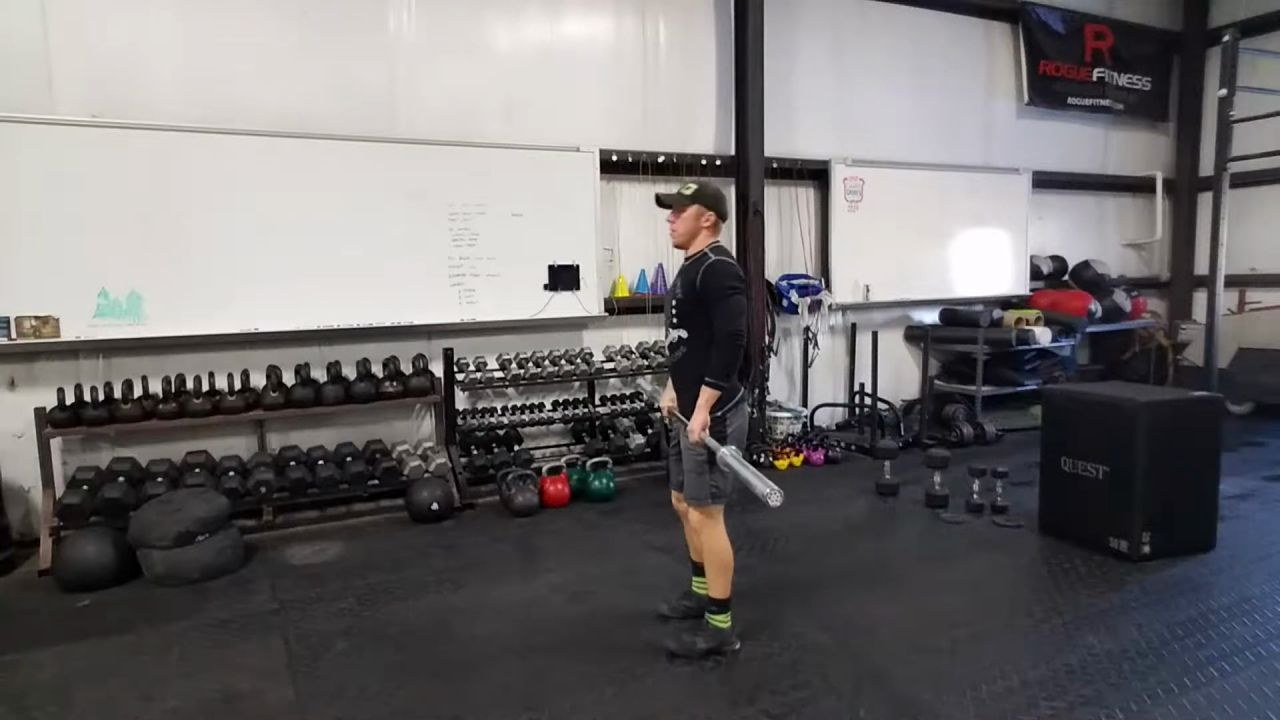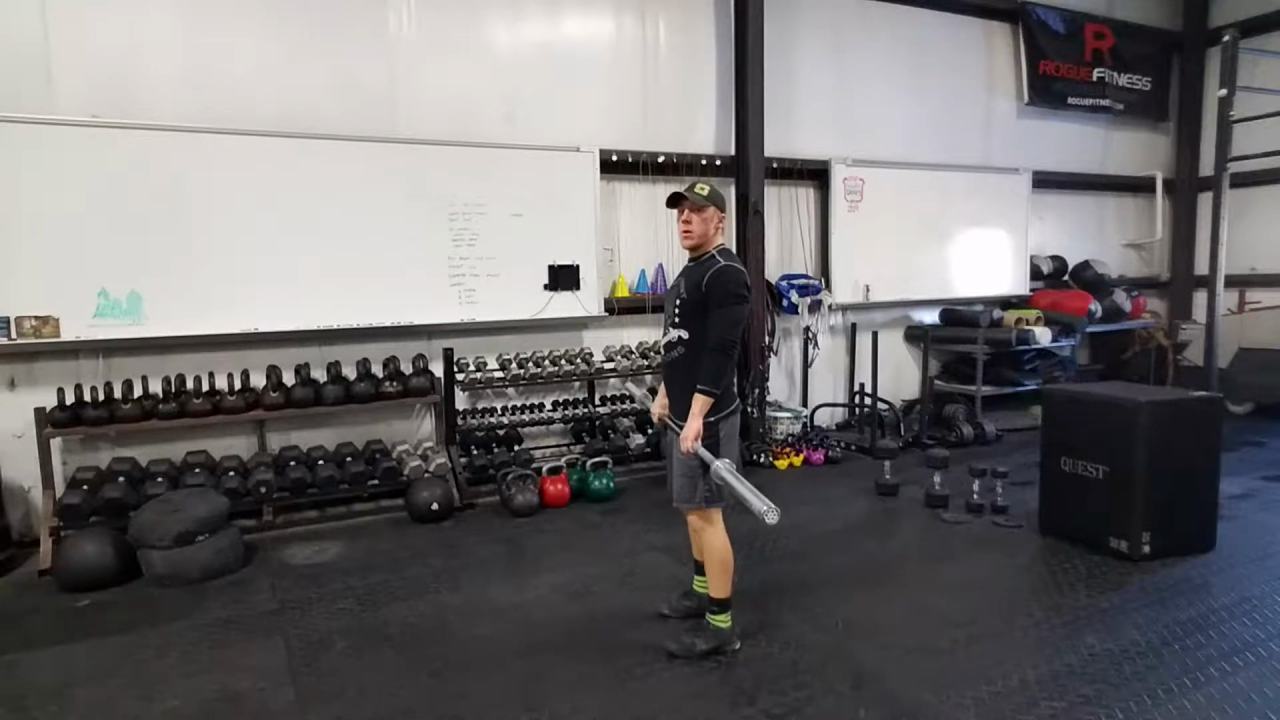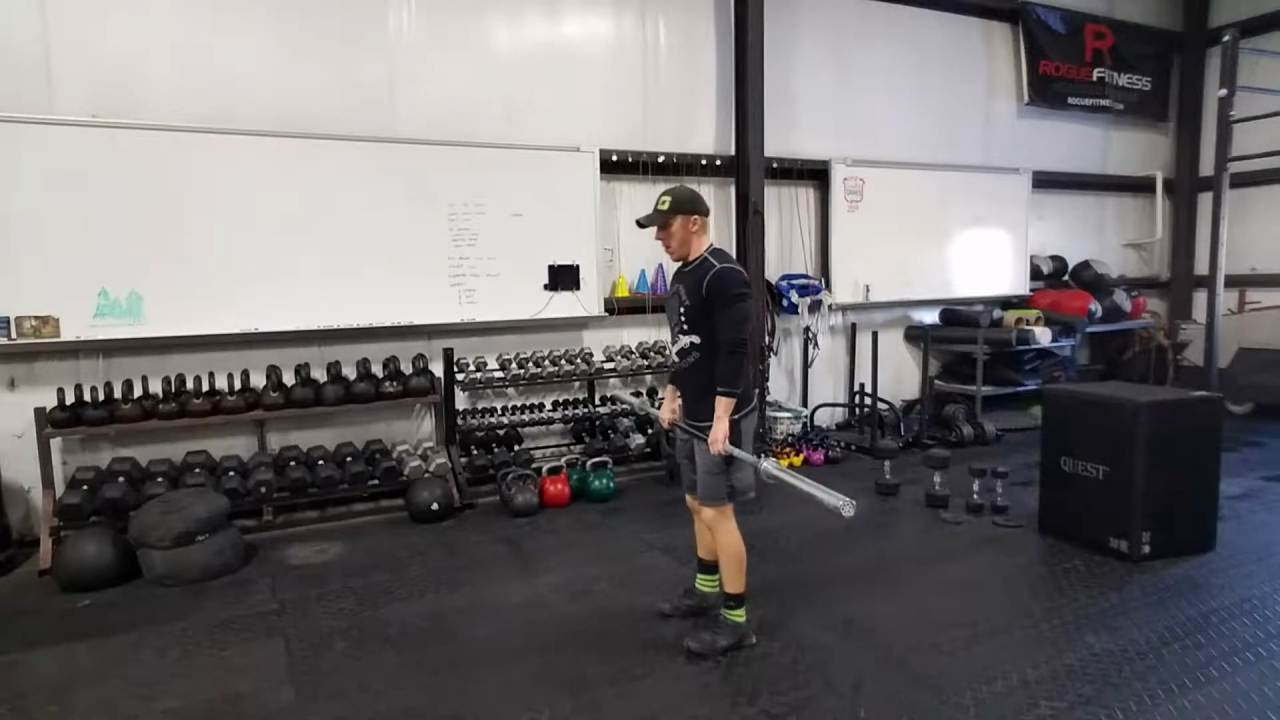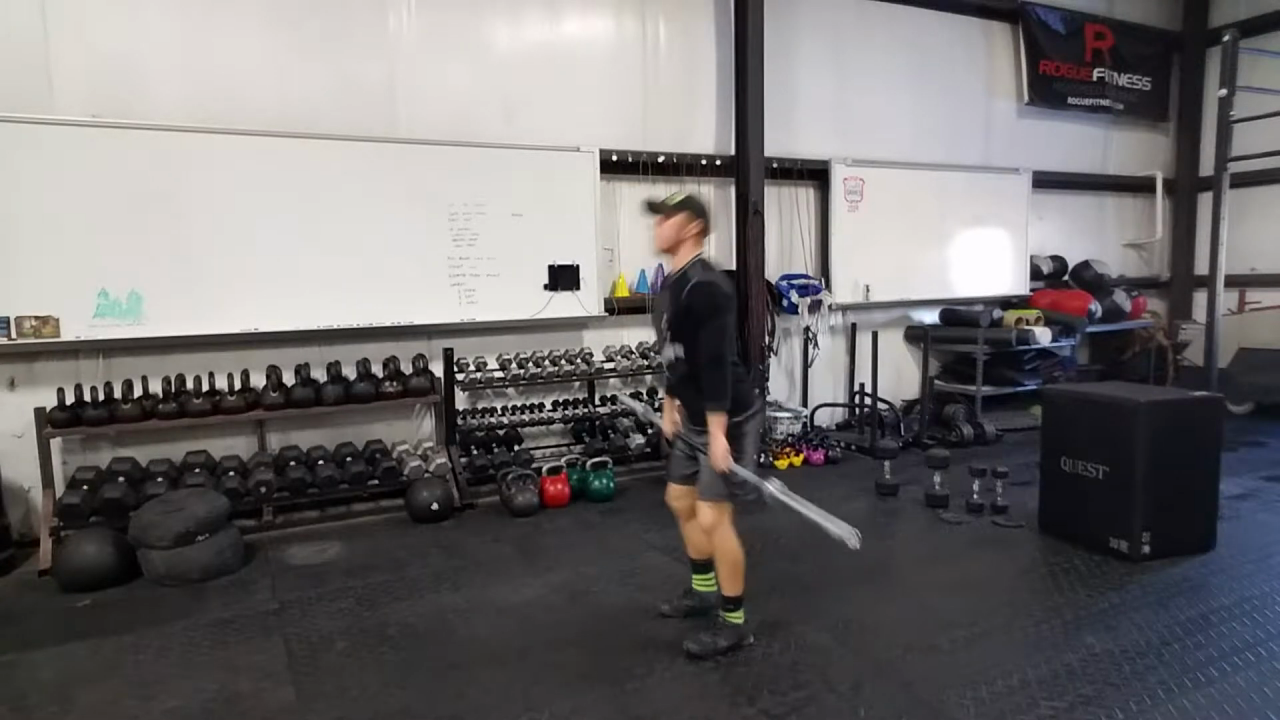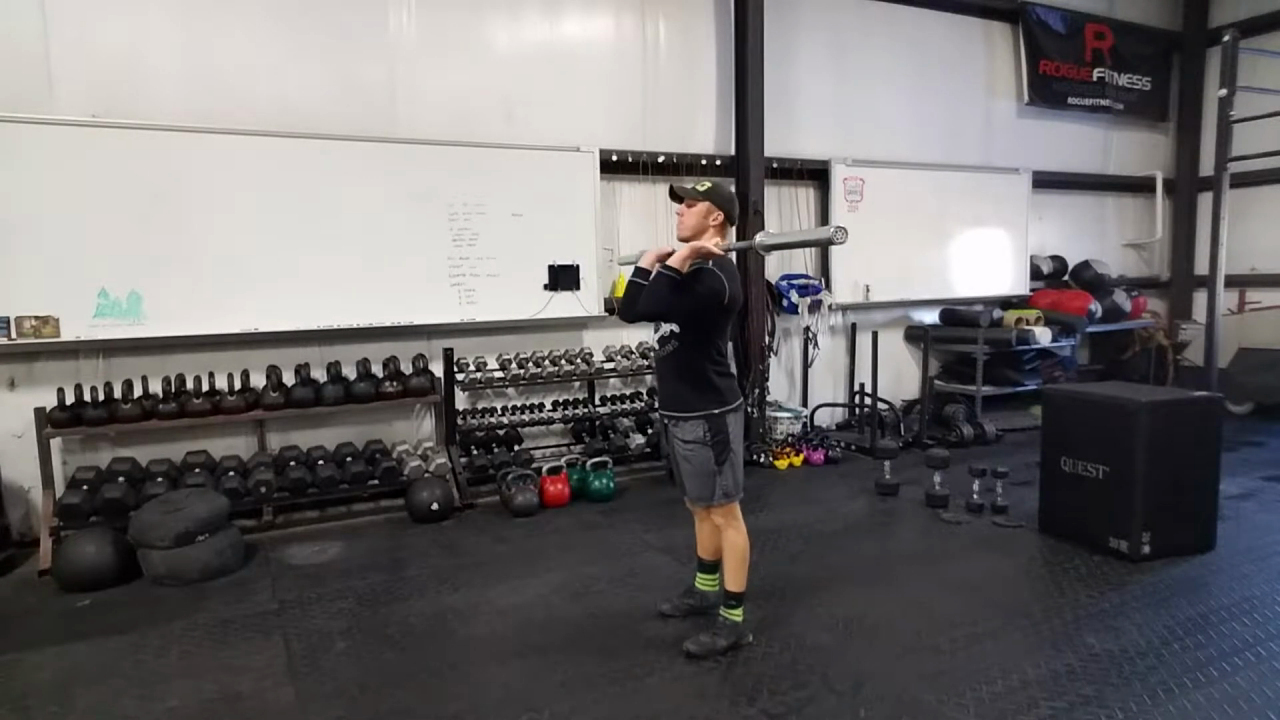
dt=1s
person 1, frame 1
left shoulder: (718, 268)
right shoulder: (693, 267)
left elbow: (729, 343)
left wrist: (703, 409)
right wrist: (674, 389)
left hip: (712, 413)
right hip: (689, 408)
left knee: (705, 514)
right knee: (684, 503)
left ankle: (719, 625)
right ankle: (701, 591)
person 1, frame 2
left shoulder: (725, 274)
right shoulder: (691, 272)
left elbow: (720, 352)
left wrist: (697, 418)
right wrist: (665, 394)
left hip: (706, 416)
right hip: (682, 410)
left knee: (705, 514)
right knee: (690, 508)
left ankle: (720, 625)
right ankle: (702, 592)
person 1, frame 3
left shoulder: (723, 275)
right shoulder: (682, 275)
left elbow: (734, 352)
left wrist: (722, 418)
right wrist: (671, 397)
left hip: (723, 417)
right hip: (693, 414)
left knee: (717, 513)
right knee: (698, 505)
left ankle: (735, 620)
right ankle: (706, 591)
person 1, frame 4
left shoulder: (705, 286)
right shoulder: (671, 284)
left elbow: (717, 363)
left wrist: (720, 434)
right wrist: (670, 405)
left hip: (729, 416)
right hip: (692, 414)
left knee: (715, 516)
right knee: (680, 500)
left ankle: (734, 622)
right ankle: (703, 593)
person 1, frame 5
left shoulder: (712, 277)
right shoulder: (692, 271)
left elbow: (645, 308)
right elbow: (630, 309)
left wrist: (680, 259)
right wrist: (650, 261)
left hip: (710, 414)
right hip: (679, 411)
left knee: (723, 512)
right knee: (700, 506)
left ankle: (732, 621)
right ankle: (705, 590)
